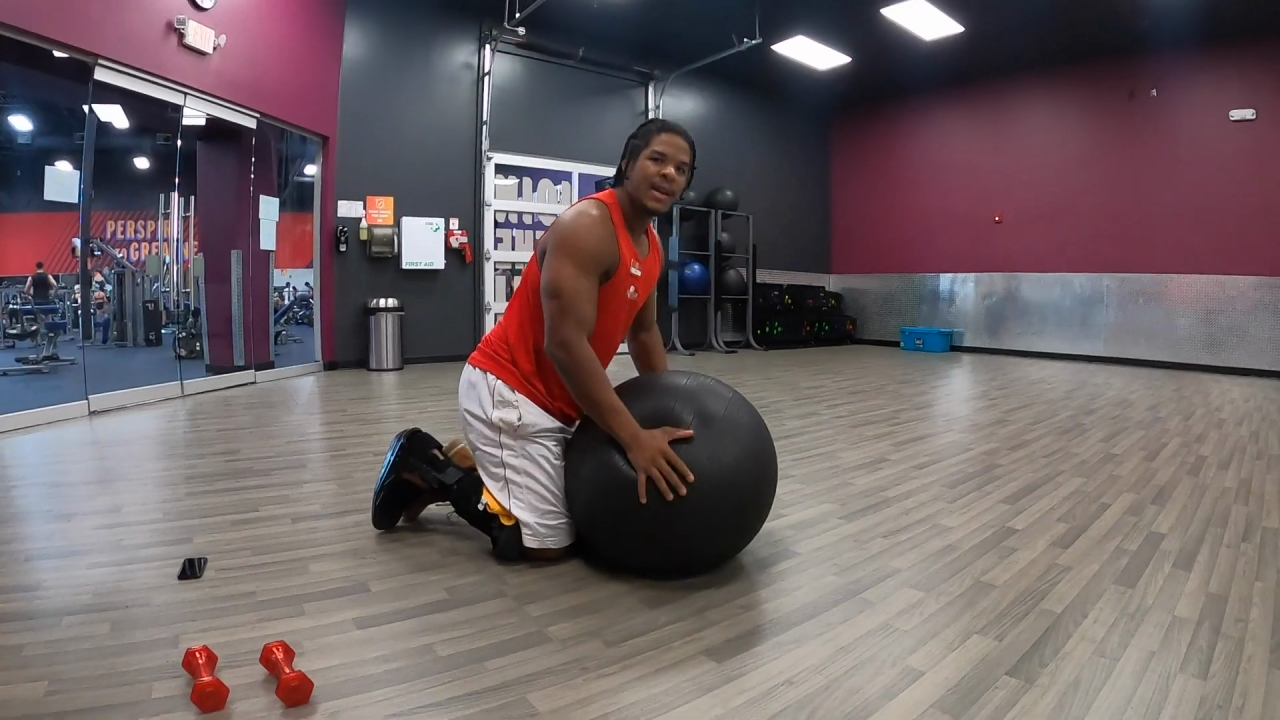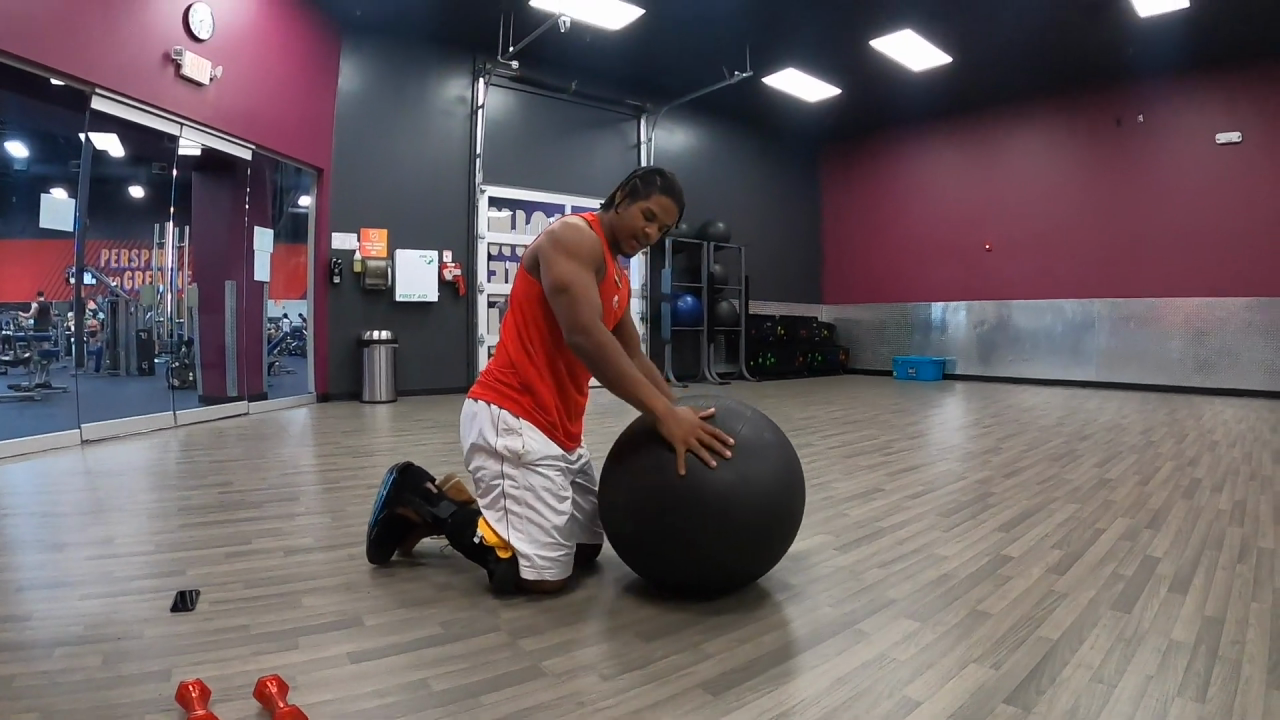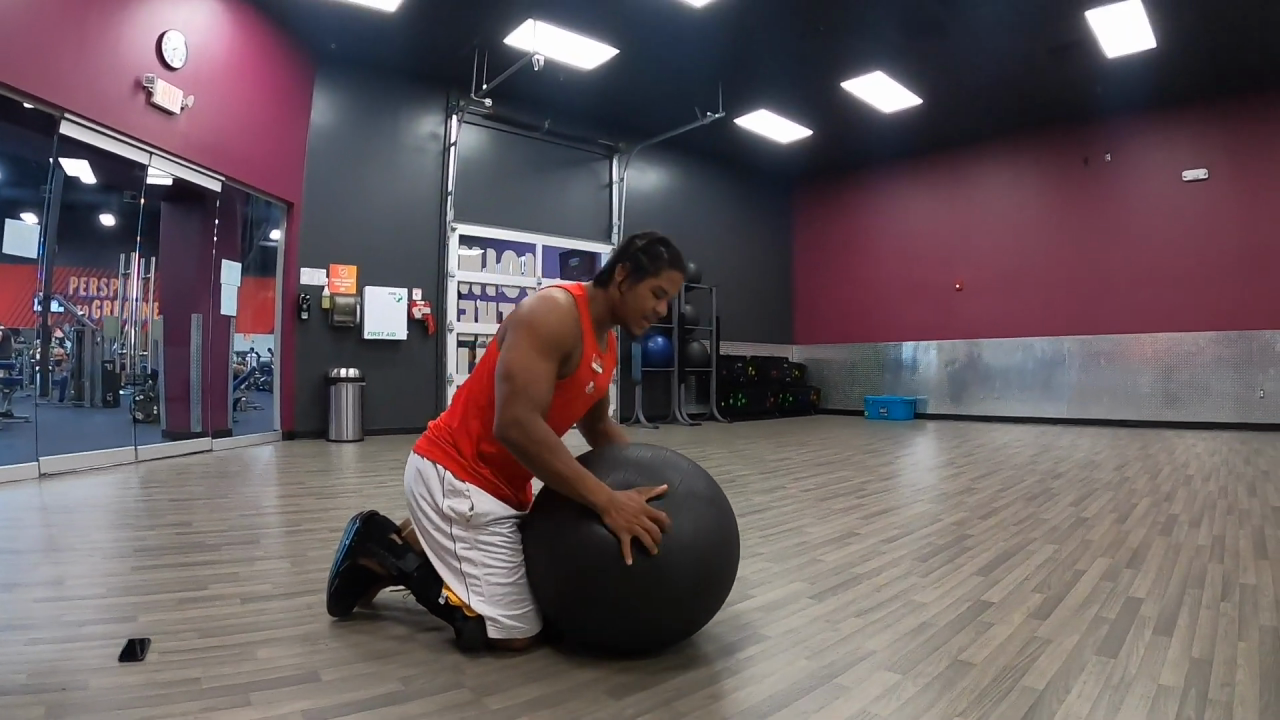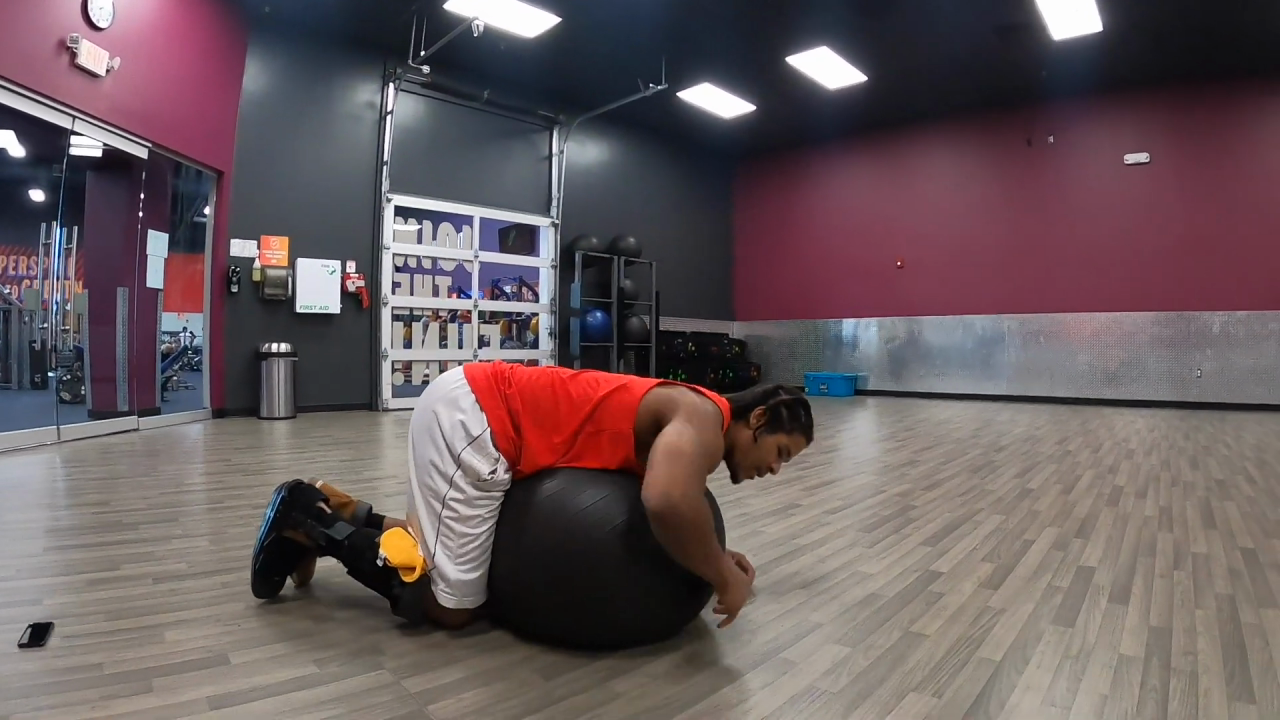
dt=1s
person 1, frame 1
left shoulder: (651, 246)
right shoulder: (588, 226)
left elbow: (642, 331)
right elbow: (564, 343)
right wrist: (633, 436)
left hip: (556, 399)
right hip: (510, 388)
right knee: (547, 543)
left ankle: (461, 465)
right ankle: (430, 468)
person 1, frame 2
left shoulder: (615, 273)
right shoulder: (573, 236)
left elbow: (633, 358)
right elbow: (585, 336)
left wrist: (679, 413)
right wrist: (664, 414)
left hip: (557, 425)
right hip: (510, 418)
left knee: (585, 549)
right knee: (542, 574)
left ankle: (457, 503)
right ankle: (422, 501)
person 1, frame 3
left shoulder: (606, 341)
right shoulder: (555, 312)
left elbow: (597, 423)
right elbow: (515, 425)
left wrist: (649, 479)
right wrist: (607, 500)
left hip: (498, 483)
right hip: (455, 477)
right knee: (515, 632)
left ankle: (411, 544)
right ankle: (384, 554)
person 1, frame 4
left shoulder: (684, 417)
right shoulder: (703, 420)
right elbow: (667, 502)
left wrist: (711, 558)
right wrist: (724, 576)
left hip: (471, 405)
right hip: (470, 416)
right knee: (449, 604)
left ankle: (338, 511)
right ankle: (310, 519)
